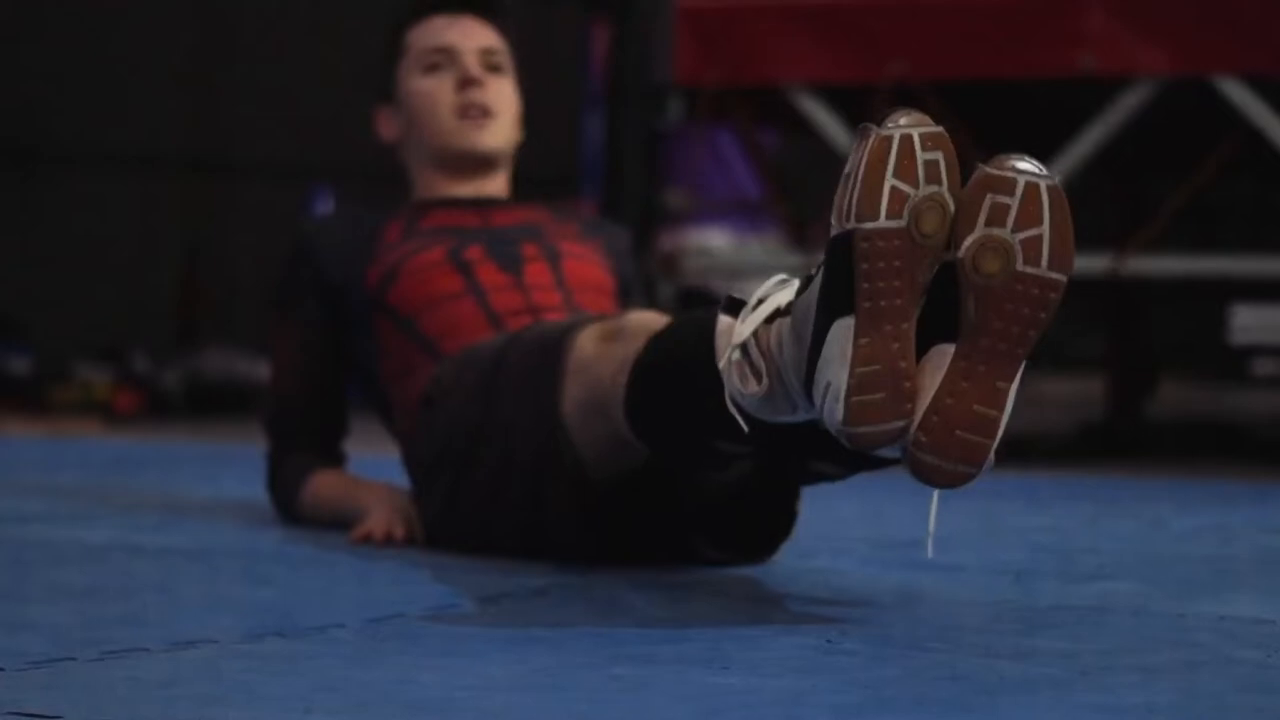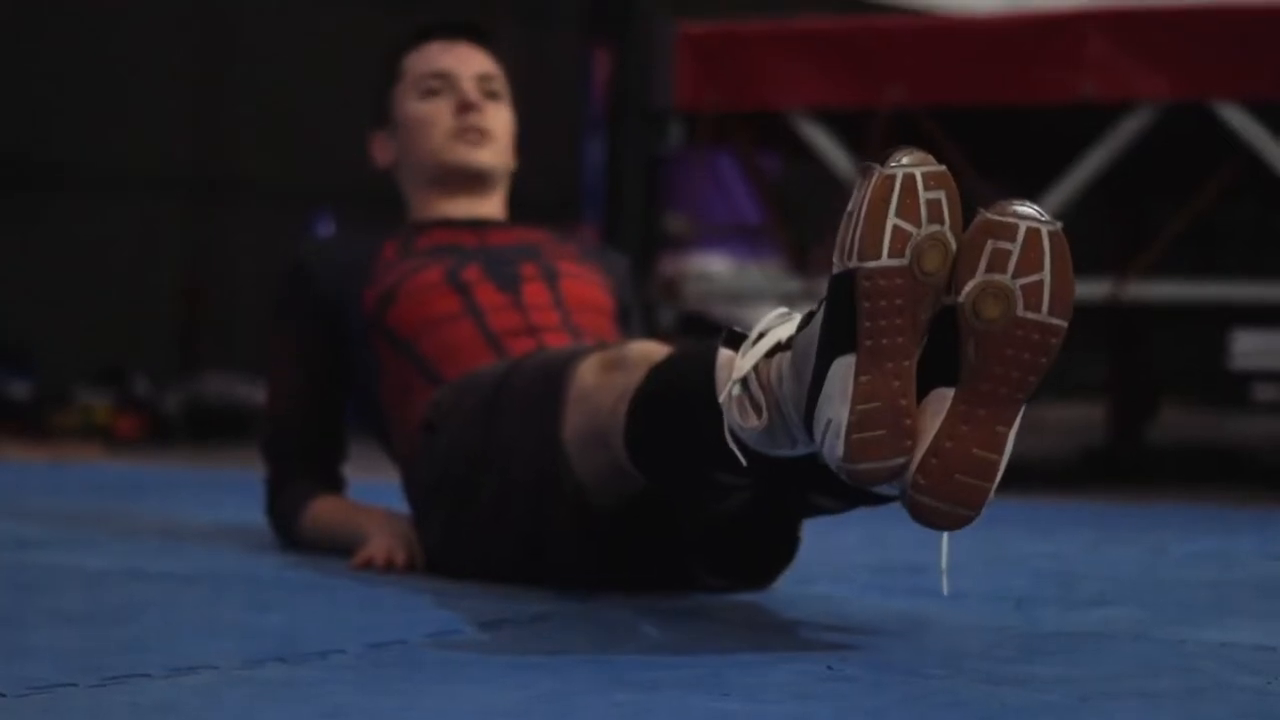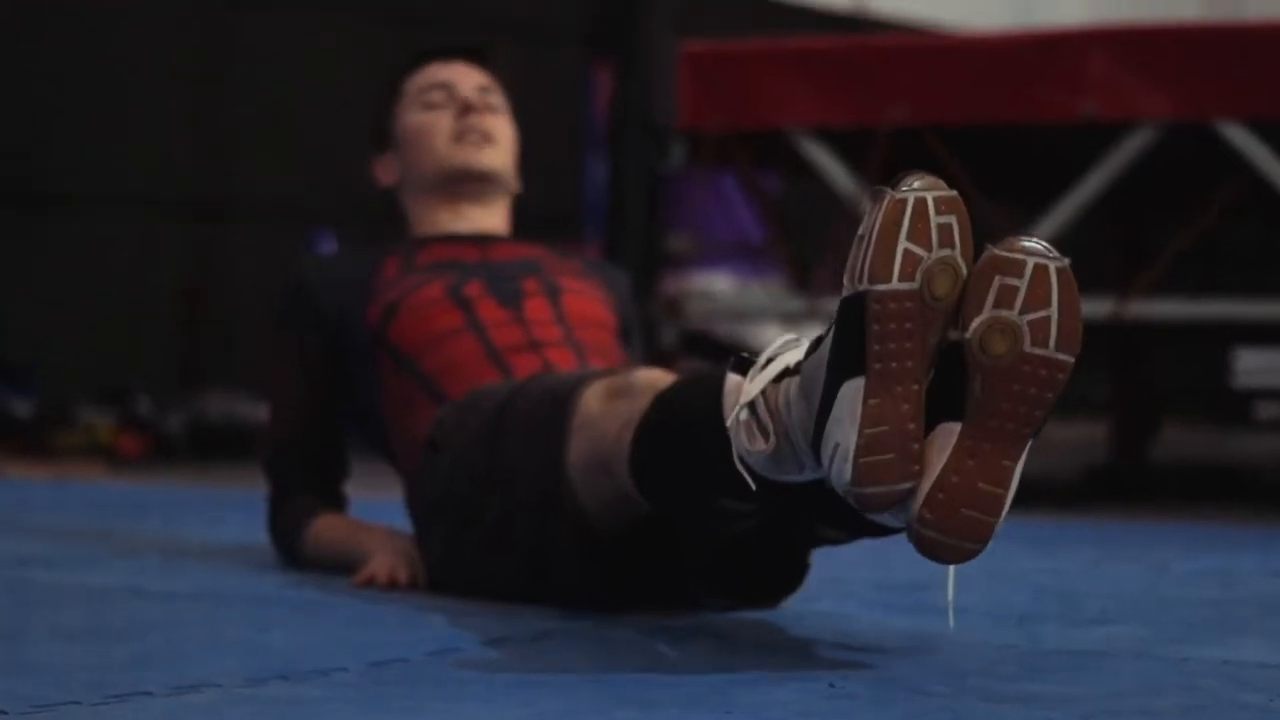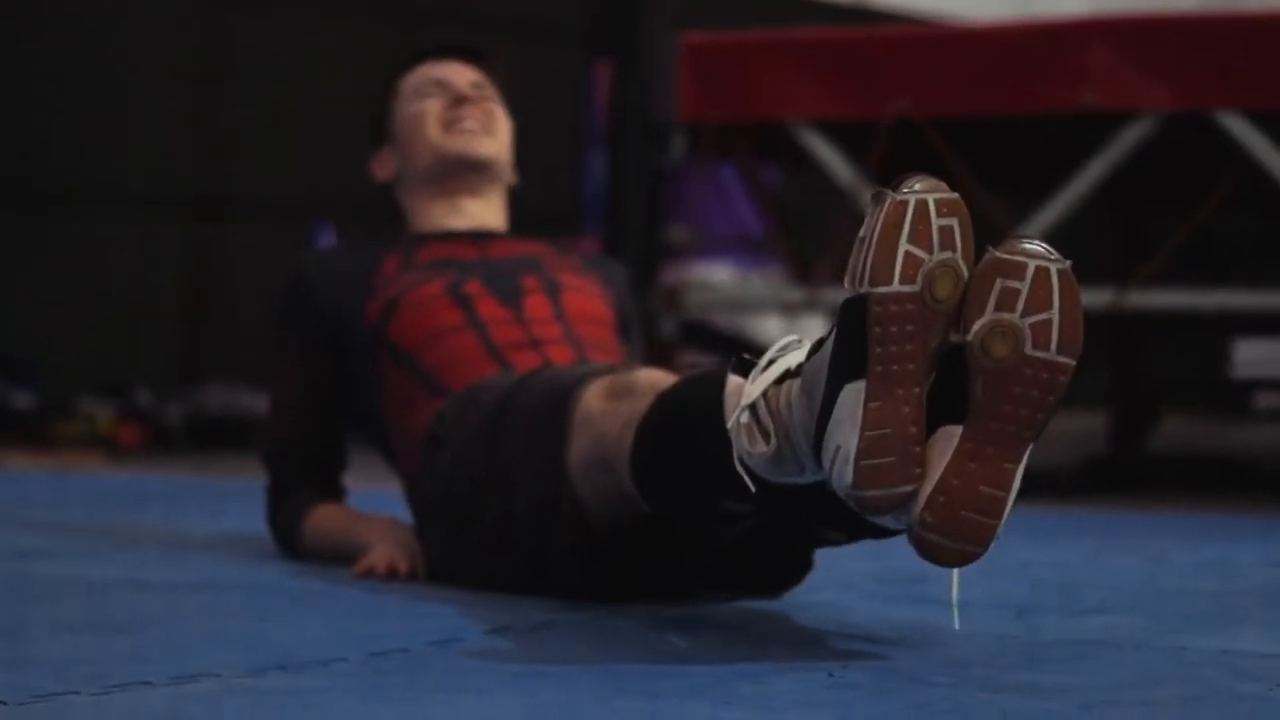
dt=0.7s
person 1, frame 1
left shoulder: (598, 241)
right shoulder: (343, 249)
left elbow: (658, 371)
right elbow: (295, 461)
right wrist: (376, 498)
left hip: (645, 486)
right hip: (487, 442)
left knee: (763, 345)
right knee: (632, 342)
left ankle: (925, 391)
right ankle: (837, 367)
person 1, frame 2
left shoulder: (595, 266)
right shoulder: (340, 270)
right elbow: (294, 487)
right wrist: (378, 524)
left hip: (649, 511)
right hip: (487, 462)
left knee: (761, 376)
right knee: (635, 370)
left ankle: (929, 429)
right ankle: (839, 398)
person 1, frame 3
left shoulder: (598, 279)
right shoulder: (342, 286)
right elbow: (296, 502)
right wrist: (378, 542)
left hip: (649, 527)
right hip: (490, 476)
left knee: (772, 413)
right knee: (634, 399)
left ankle: (929, 457)
right ankle: (837, 423)
person 1, frame 4
left shoulder: (597, 277)
right shoulder: (341, 281)
right elbow: (295, 495)
right wrist: (376, 531)
left hip: (643, 528)
right hip: (488, 473)
left knee: (778, 412)
right knee: (634, 398)
left ankle: (934, 464)
right ankle: (837, 419)
